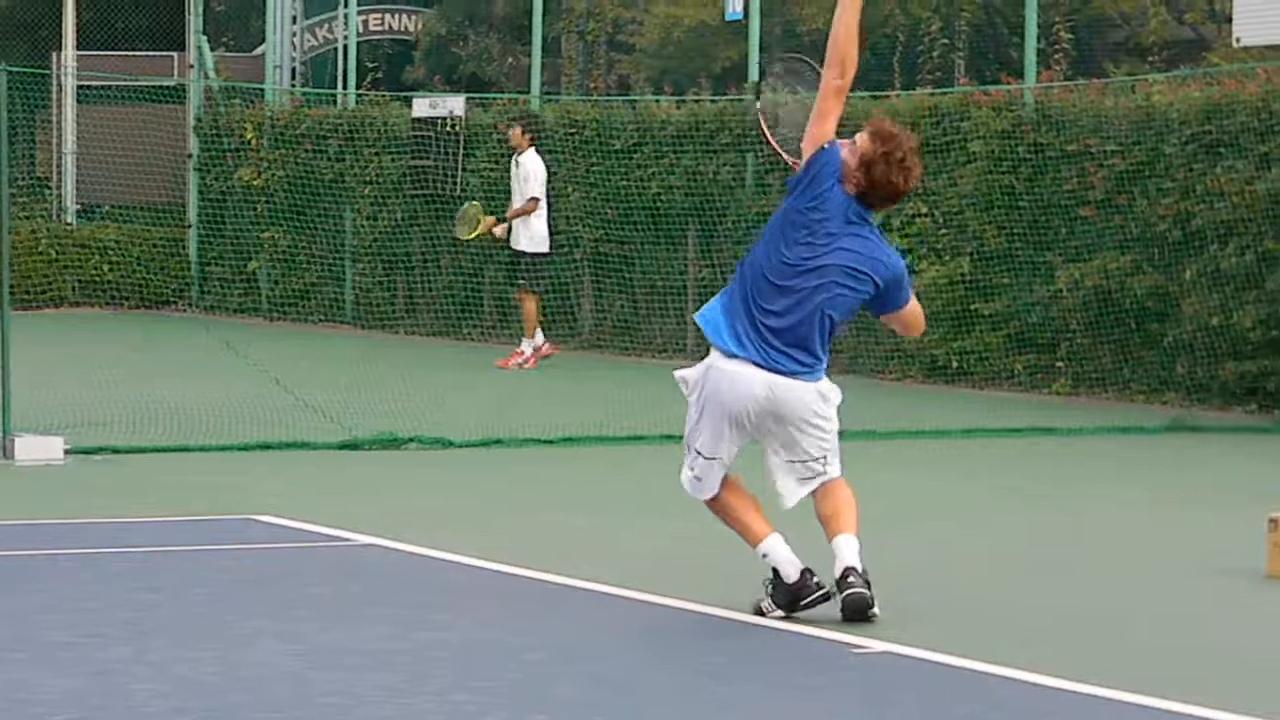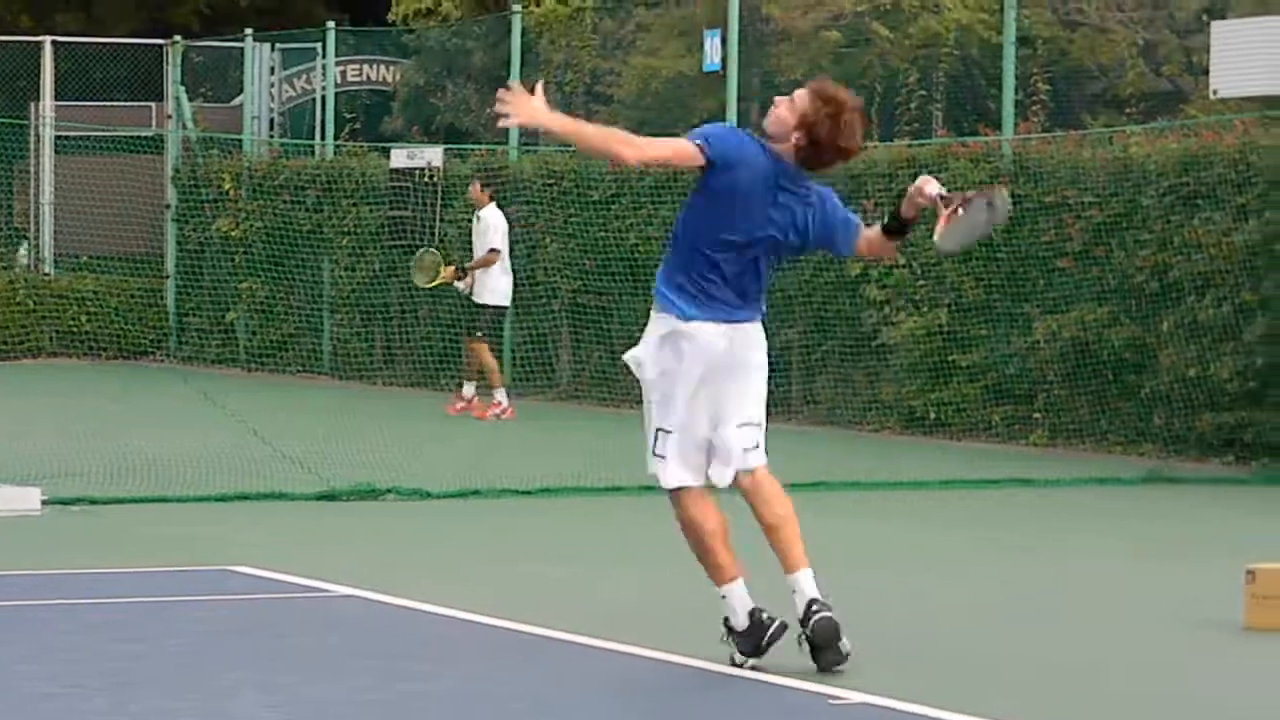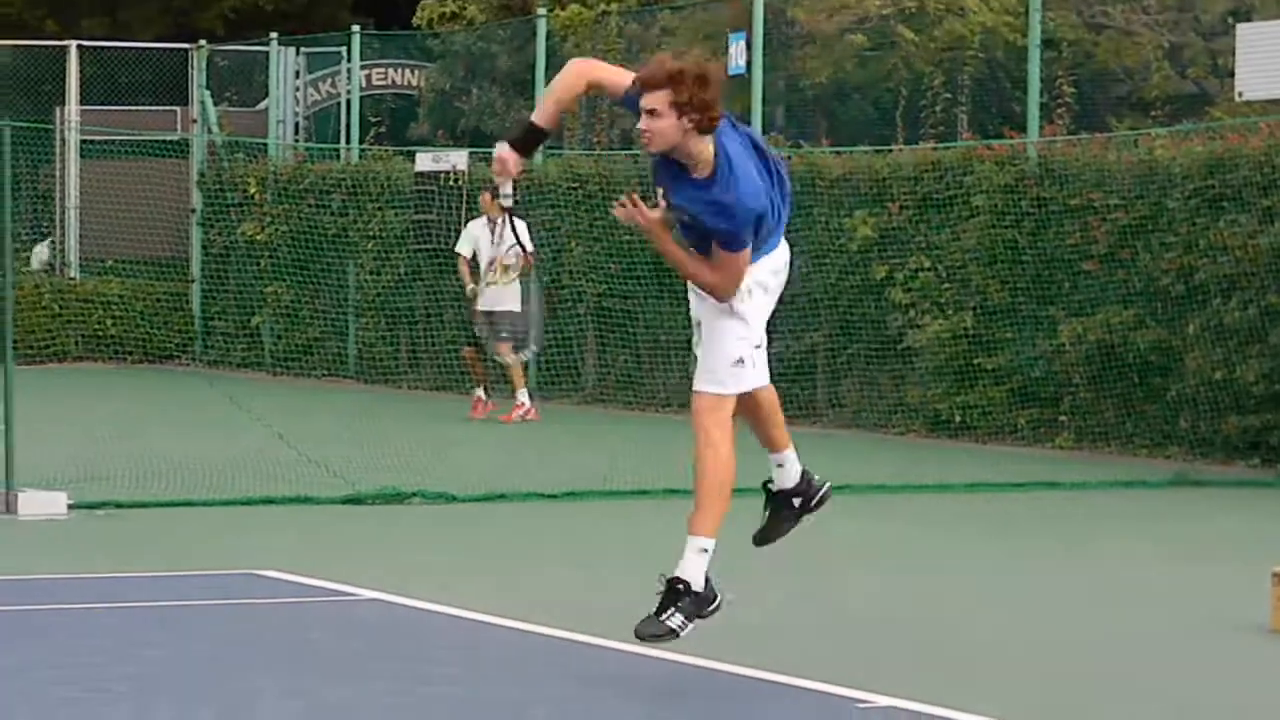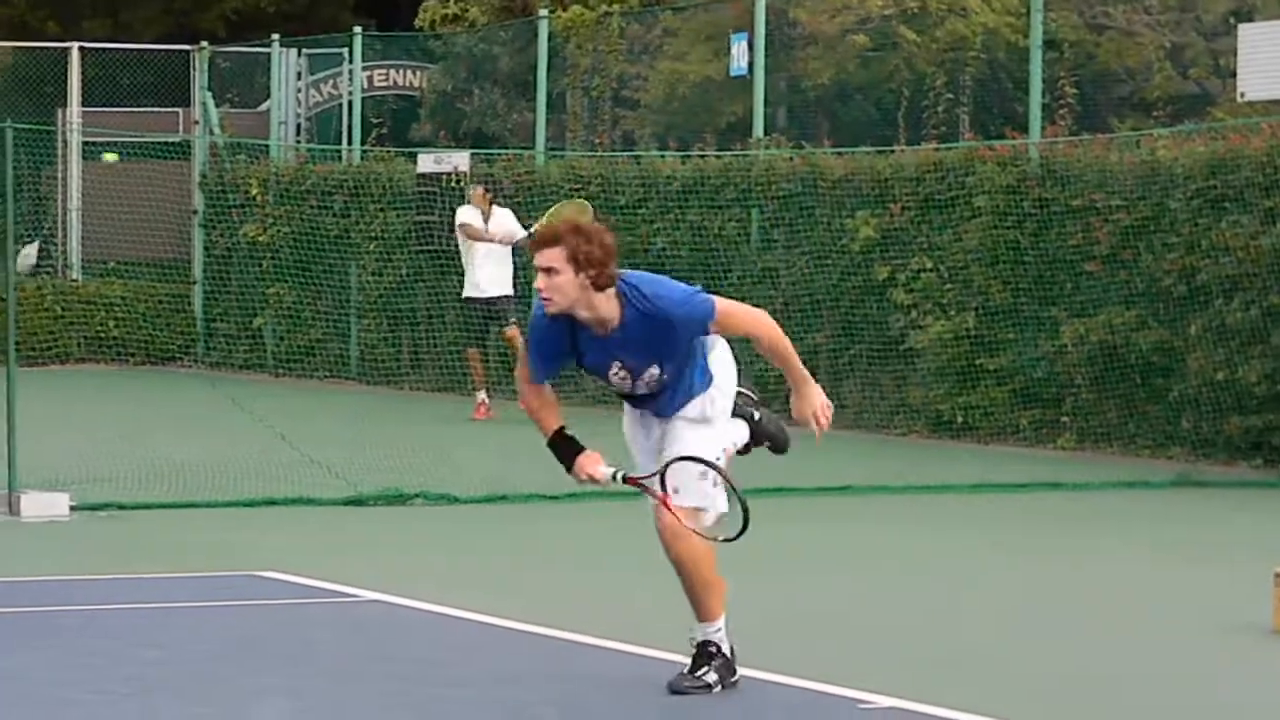
dt=0.3s
person 1, frame 1
left shoulder: (820, 190)
right shoulder: (882, 261)
left elbow: (836, 81)
right elbow: (915, 324)
left hip: (729, 374)
right hip: (799, 389)
left knee: (706, 478)
right knee: (826, 480)
left ankle: (791, 575)
right ankle: (851, 571)
person 1, frame 2
left shoulder: (735, 150)
right shoulder: (817, 205)
left elbow: (633, 152)
right elbow: (879, 247)
left wrist: (546, 119)
left hip: (684, 333)
right hip: (741, 339)
left knee: (686, 482)
right knee: (752, 474)
left ankle: (746, 621)
right ankle: (813, 608)
person 1, frame 3
left shoulder: (734, 198)
left elbow: (724, 286)
right elbow: (589, 69)
left wrist: (660, 236)
right wrist: (527, 136)
left hip: (743, 271)
right hip: (697, 252)
left knee: (709, 416)
right knee: (744, 378)
left ankle: (691, 581)
right ankle: (792, 482)
person 1, frame 4
left shoulder: (665, 302)
right shoulder: (549, 327)
left elbow: (756, 322)
right elbow: (531, 385)
left wrist: (804, 385)
right wrist: (571, 452)
left hip: (699, 390)
right hip: (644, 404)
left knee: (675, 524)
right knee: (665, 503)
left ankle: (715, 648)
right ankle: (742, 429)
person 2, frame 1
left shoulder: (533, 164)
right shoulder: (516, 160)
left elbow: (532, 204)
left wrist: (501, 220)
right wrist: (506, 223)
left hip: (532, 241)
right hip: (520, 240)
left knee: (529, 294)
right knee: (523, 294)
left ankle: (528, 352)
right ankle: (539, 343)
person 2, frame 2
left shoulder: (494, 218)
right shoulder: (478, 216)
left elbow: (492, 257)
left wrist: (460, 270)
right wrist: (470, 276)
left hip: (494, 295)
right hip: (481, 293)
left knee: (480, 346)
right knee: (472, 343)
left ankle: (502, 403)
right ankle: (468, 396)
person 2, frame 3
left shoulder: (517, 225)
right shoulder: (473, 227)
left elbow: (526, 260)
right elbow: (462, 259)
right wrist: (468, 284)
left hip: (508, 302)
right hip: (482, 301)
left knee: (504, 349)
right knee: (471, 351)
left ankle: (524, 404)
right ankle: (481, 396)
person 2, frame 4
left shoulder: (506, 215)
right shoulder: (464, 213)
left elbow: (523, 240)
right elbow: (469, 231)
right wrist: (495, 238)
left hip: (502, 290)
right hip: (474, 292)
left knee: (512, 333)
right knee: (473, 350)
right ankle: (482, 400)
